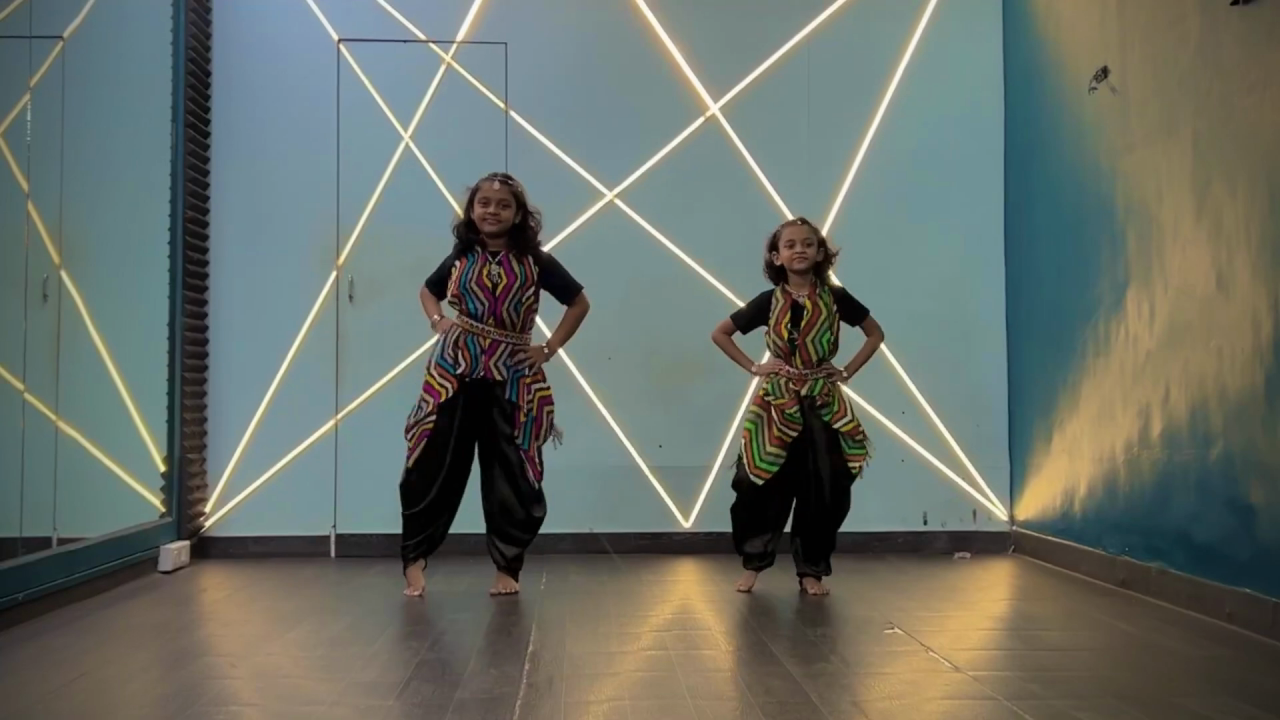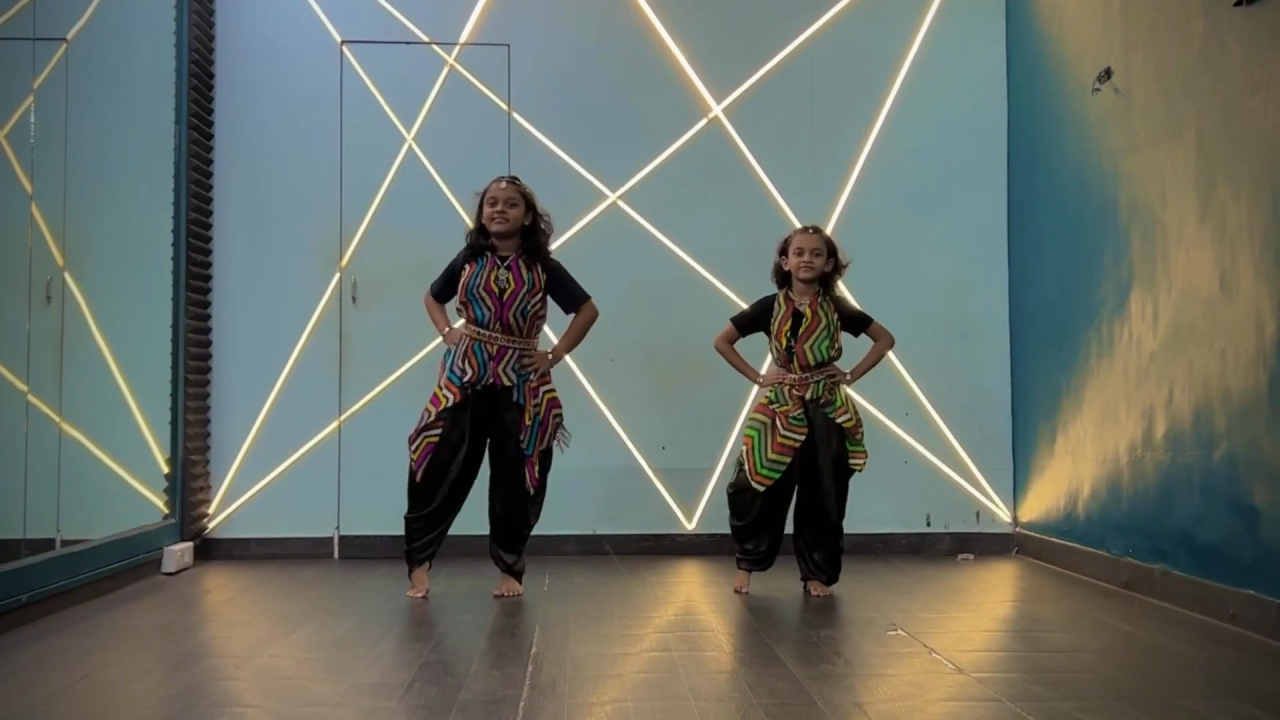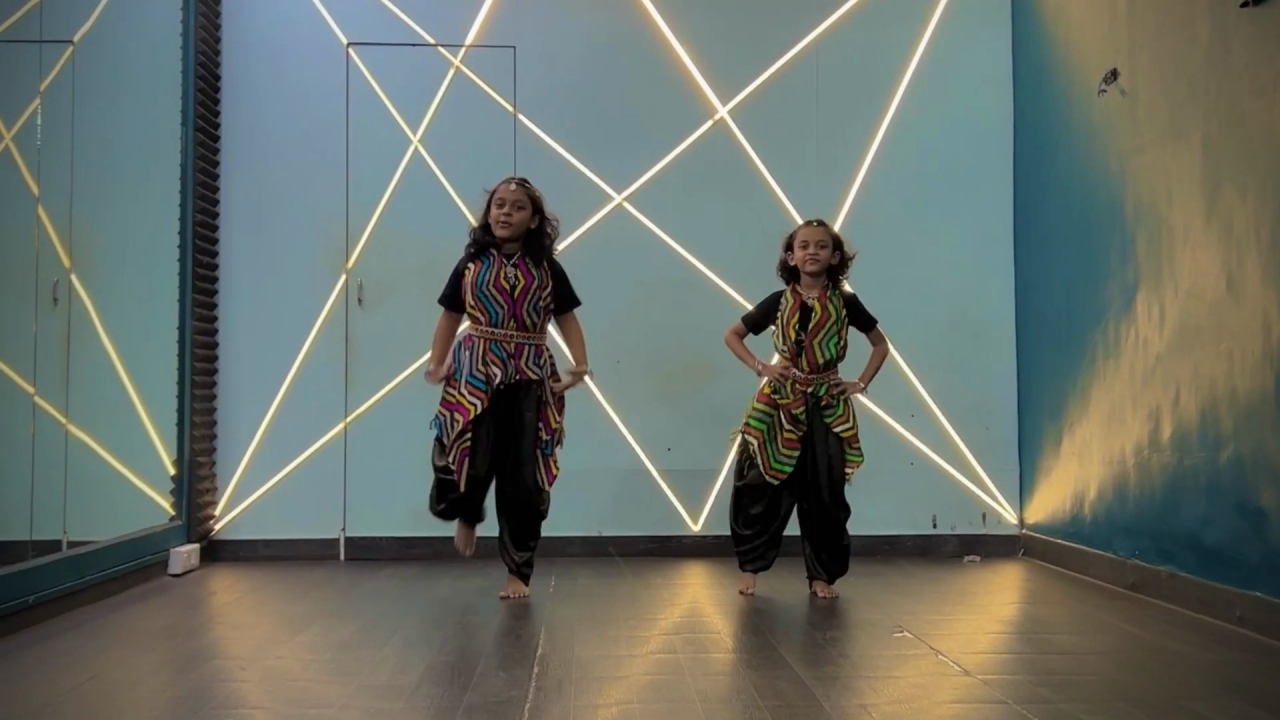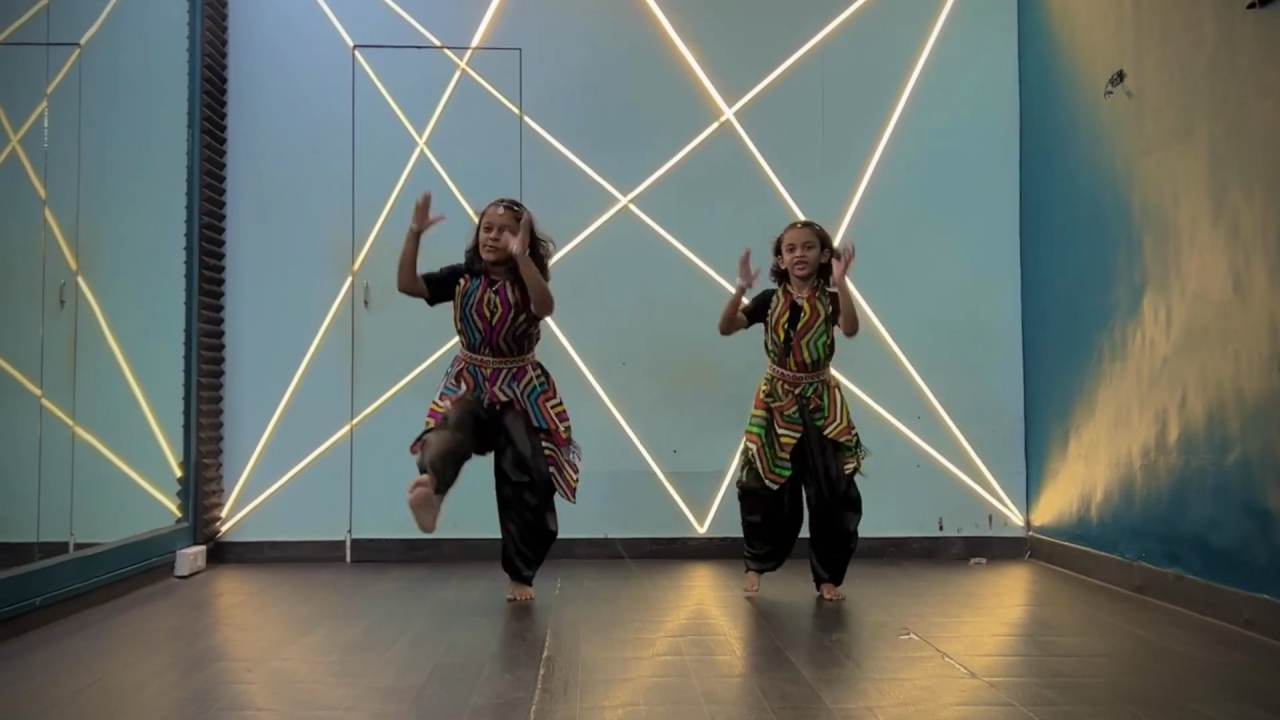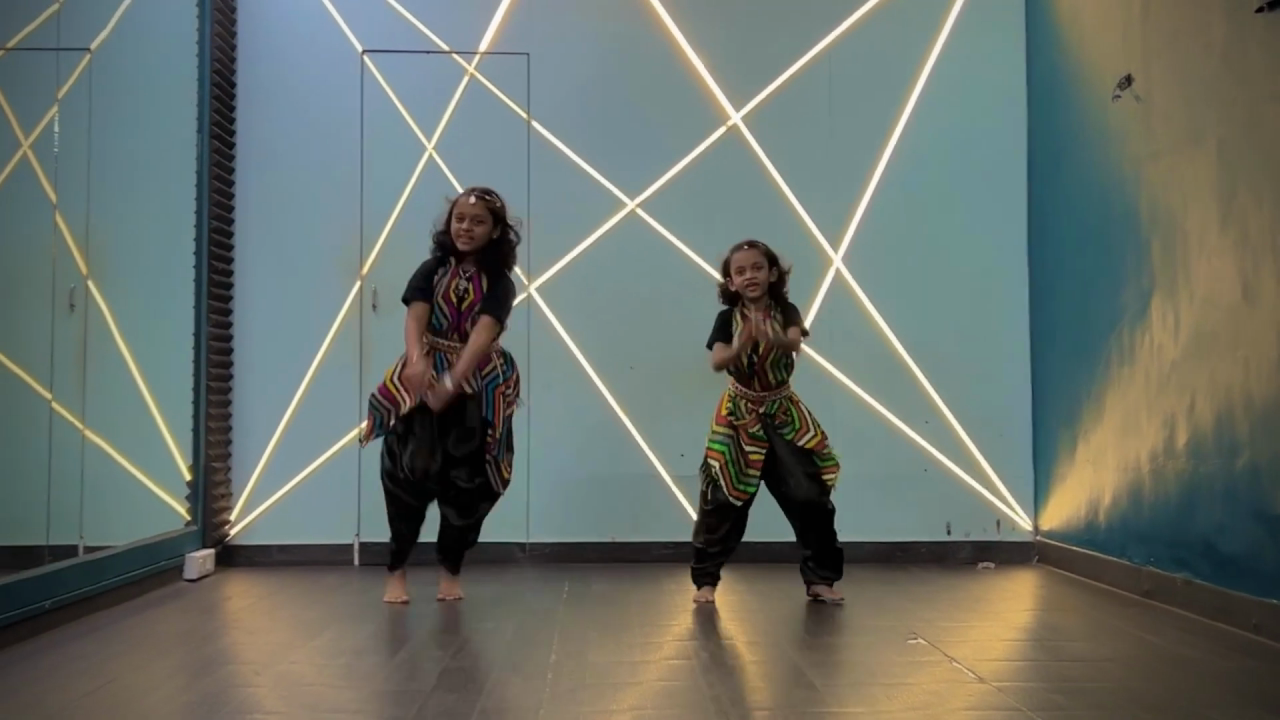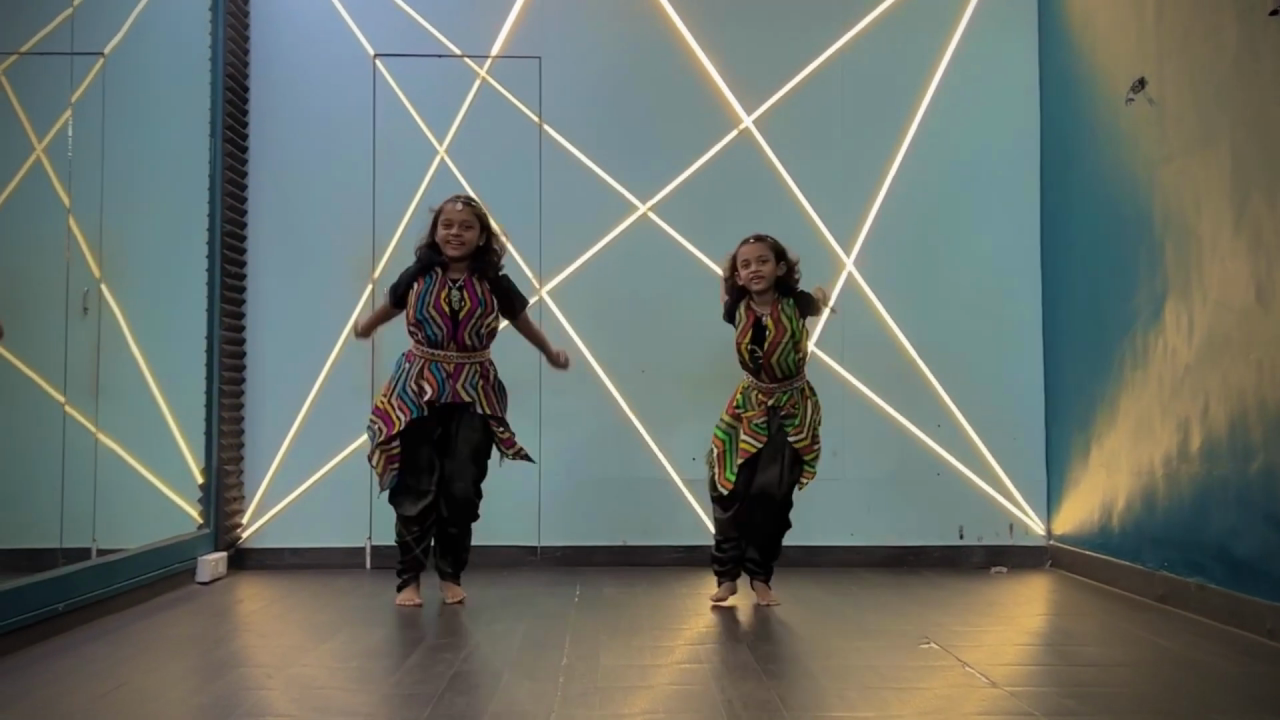
dt=0.3s
person 1, frame 1
left shoulder: (535, 262)
right shoulder: (460, 257)
left elbow: (579, 303)
right elbow: (429, 291)
left wrist: (549, 348)
right wrist: (439, 324)
left hip: (511, 380)
right hip: (455, 373)
left knee: (512, 475)
right knee: (433, 468)
left ankle: (507, 567)
right ankle: (414, 560)
person 1, frame 2
left shoulder: (543, 268)
right shoulder: (469, 260)
left elbow: (587, 310)
right elbow: (432, 298)
left wrist: (555, 355)
right wrist: (447, 333)
left hip: (518, 386)
right hip: (465, 378)
left knee: (517, 480)
right knee: (438, 471)
left ankle: (510, 570)
right ankle: (420, 563)
person 1, frame 3
left shoulder: (546, 268)
right shoulder: (471, 264)
left elbow: (567, 317)
right elbow: (448, 316)
left wrist: (580, 361)
right wrist: (437, 362)
left hip: (528, 379)
right hip: (476, 373)
left knee: (526, 478)
right knee: (468, 462)
left ankle: (518, 570)
right ankle: (467, 517)
person 1, frame 4
left shoulder: (527, 284)
right shoulder: (460, 278)
left elbow: (544, 308)
right elbow: (408, 286)
left wrist: (521, 254)
right wrist: (415, 234)
left hip: (520, 391)
right hip: (468, 386)
left knee: (527, 486)
right knee: (452, 435)
left ankle: (521, 576)
right ankle: (429, 490)
person 1, frame 5
left shoulder: (497, 280)
right shoulder: (431, 270)
left elbow: (485, 335)
right elbow: (413, 321)
left wrist: (455, 377)
right wrist: (415, 359)
left hip: (477, 385)
right hip: (425, 375)
left knee: (466, 481)
right knee: (410, 472)
left ankle: (449, 570)
right ankle: (397, 569)
person 1, frame 6
left shoulder: (494, 284)
right shoulder: (417, 278)
left elbow: (520, 319)
right elbow: (392, 306)
left wrist: (550, 353)
right wrist: (366, 325)
left hip: (473, 393)
right hip: (419, 391)
left knee: (461, 488)
right knee: (415, 488)
left ankle: (450, 576)
right ankle: (409, 580)
person 2, frame 1
left shoulder: (835, 296)
right shoulder: (768, 301)
left elbow: (875, 334)
right elbow: (719, 334)
left wrist: (847, 371)
right wrist: (753, 367)
left hip: (822, 401)
right hip: (776, 403)
left knee: (823, 491)
right knee: (763, 485)
left ankle: (812, 570)
right ankle: (753, 565)
person 2, frame 2
left shoulder: (836, 307)
right shoulder: (769, 306)
left elbow: (885, 340)
right elbow: (722, 341)
left wrist: (851, 376)
right wrist: (756, 376)
left hip: (826, 407)
right hip: (780, 408)
left knee: (823, 496)
right knee: (759, 490)
left ankle: (816, 573)
right ankle: (747, 564)
person 2, frame 3
left shoulder: (844, 303)
right shoulder: (778, 302)
left elbow: (880, 343)
right elbow: (732, 335)
left wrist: (862, 382)
right wrist: (760, 368)
left hip: (828, 406)
right hip: (780, 403)
left knee: (824, 495)
right knee: (765, 486)
left ankle: (821, 573)
right ankle: (750, 565)
person 2, frame 4
left shoulder: (830, 301)
right shoulder: (769, 300)
left elbow: (850, 329)
right elbow: (726, 328)
left wrist: (840, 280)
right wrist: (741, 288)
left hip: (821, 405)
right hip: (776, 402)
left knee: (831, 495)
right knee: (767, 492)
left ankle: (828, 576)
right ankle: (758, 564)
person 2, frame 5
left shoulder: (785, 311)
right shoulder: (726, 320)
left elbow: (794, 341)
right elbow: (717, 362)
left wrist: (767, 331)
right wrist: (742, 340)
left hip: (782, 414)
right hip: (738, 418)
left knee: (809, 498)
right knee: (723, 502)
left ankle: (820, 578)
right ankle: (706, 579)
person 2, frame 6
left shoulder: (796, 304)
right shoulder: (737, 310)
left elbow: (816, 306)
left hip: (792, 408)
right hip: (749, 408)
left knee: (770, 493)
right knee: (733, 491)
left ankle: (761, 576)
right ankle: (727, 574)
